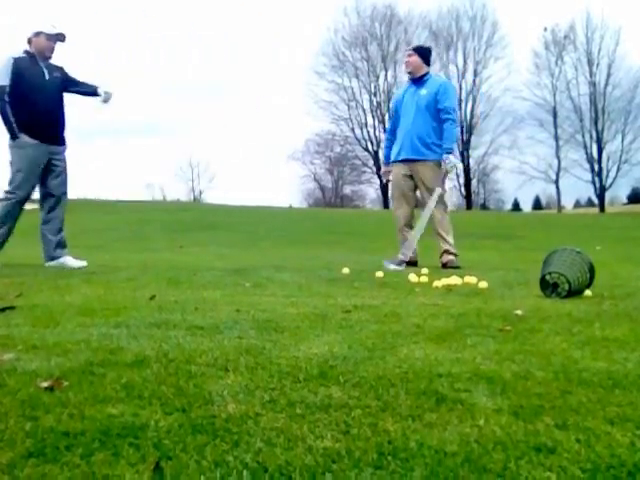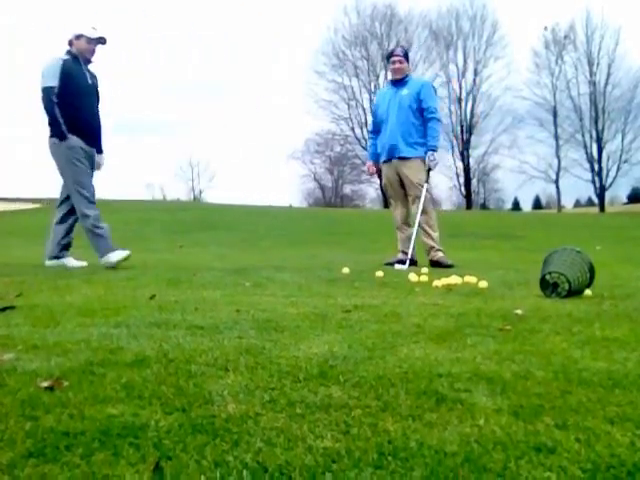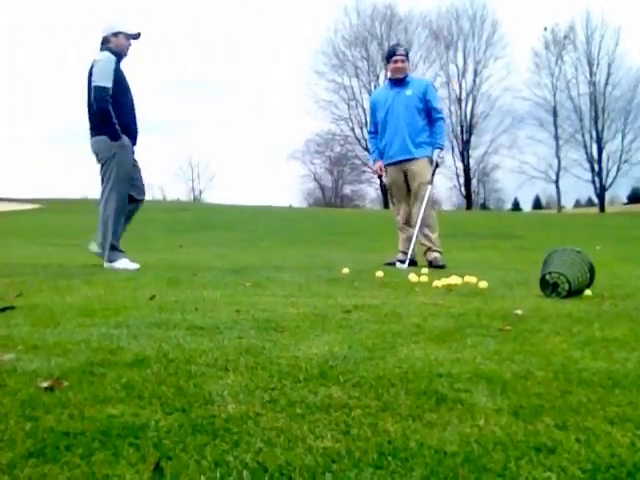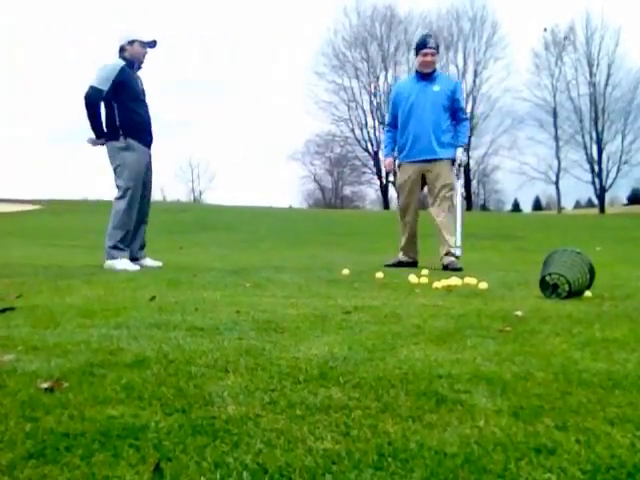
dt=0.5s
person 1, frame 1
left shoulder: (57, 72)
left elbow: (76, 85)
left wrist: (98, 91)
left hip: (55, 146)
right hip: (28, 143)
left knee: (56, 198)
left ankle: (56, 254)
person 1, frame 2
left shoulder: (91, 76)
right shoulder: (59, 65)
right elbow: (49, 100)
left wrist: (99, 150)
right wrist: (64, 135)
left hip: (87, 145)
right hip: (69, 143)
left knee: (71, 198)
right knee: (83, 195)
left ankle: (56, 254)
right ankle: (106, 250)
person 1, frame 3
left shoulder: (111, 63)
right shoulder: (106, 60)
right elbow: (101, 99)
right wrist: (116, 135)
left hip: (120, 142)
right hip: (114, 141)
left knee: (135, 193)
right knee: (115, 197)
left ankle: (104, 241)
right ankle: (112, 255)
person 1, frame 4
left shoulder: (136, 77)
right shoulder: (115, 69)
right elbow: (91, 98)
left wrist: (106, 136)
right wrist: (101, 134)
left hip: (142, 146)
right hip: (126, 145)
left knee: (141, 201)
right knee: (128, 195)
left ankle: (136, 253)
right ankle: (114, 254)
person 2, frame 1
left shoulder: (441, 86)
right shoulder: (401, 94)
left elbow: (450, 121)
right elbow: (392, 129)
left wrist: (448, 152)
right wrist: (386, 161)
left hip: (429, 160)
right hip: (401, 160)
left knee: (437, 208)
right knee: (402, 209)
left ankle: (448, 254)
right ankle: (407, 255)
person 2, frame 2
left shoulder: (421, 87)
right shoulder: (380, 96)
left elbow: (432, 119)
right elbow: (374, 131)
left wrist: (432, 149)
right wrist: (371, 157)
left hip: (414, 156)
right hip: (388, 160)
left knee: (422, 205)
right knee: (398, 209)
left ankle: (435, 252)
right ankle: (405, 253)
person 2, frame 3
left shoulder: (423, 86)
right shoulder: (377, 96)
left elbow: (437, 118)
right elbow: (373, 131)
left wrist: (439, 147)
right wrist: (376, 157)
left hip: (419, 155)
right hip: (391, 161)
left knee: (424, 205)
right knee: (401, 209)
left ankle: (433, 252)
right ankle: (406, 253)
person 2, frame 4
left shoulder: (450, 84)
right shoulder: (400, 89)
left elbow: (462, 118)
right elbow: (391, 125)
left wrist: (461, 146)
right wrist: (388, 153)
left hip: (441, 158)
right hip: (408, 160)
left knee: (443, 208)
right knee: (406, 208)
left ankle: (449, 255)
right ankle: (408, 255)
